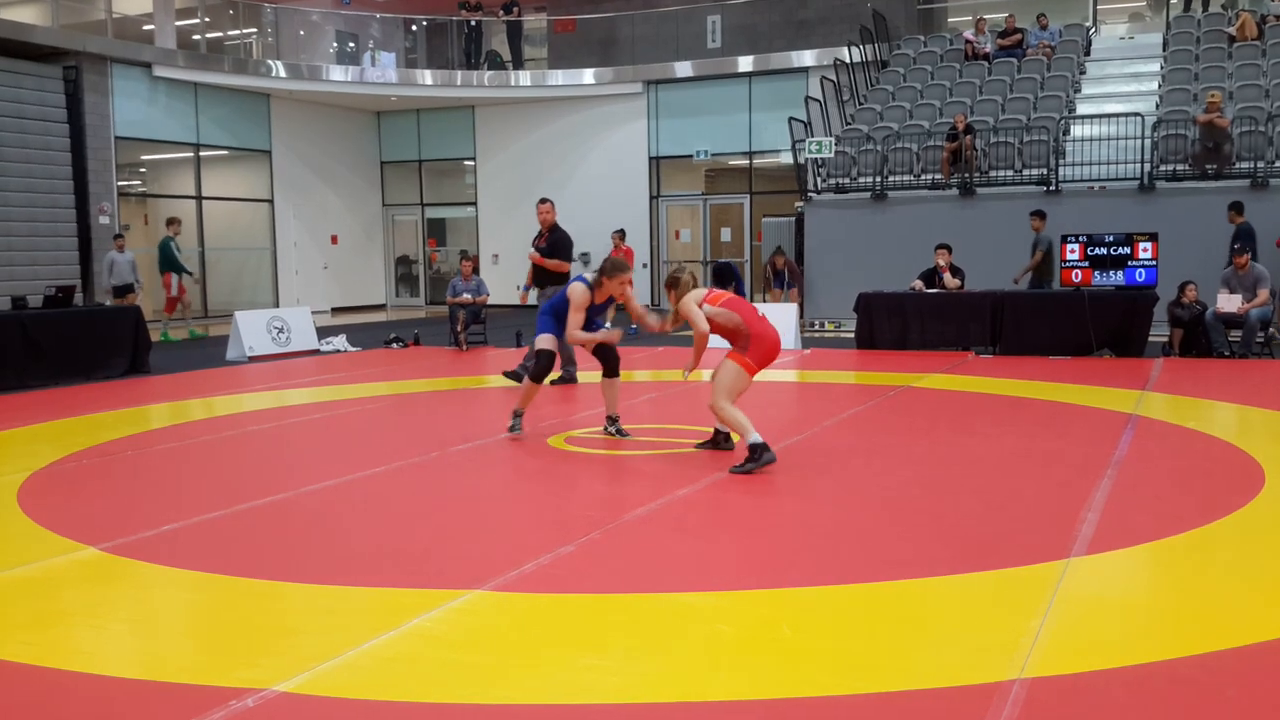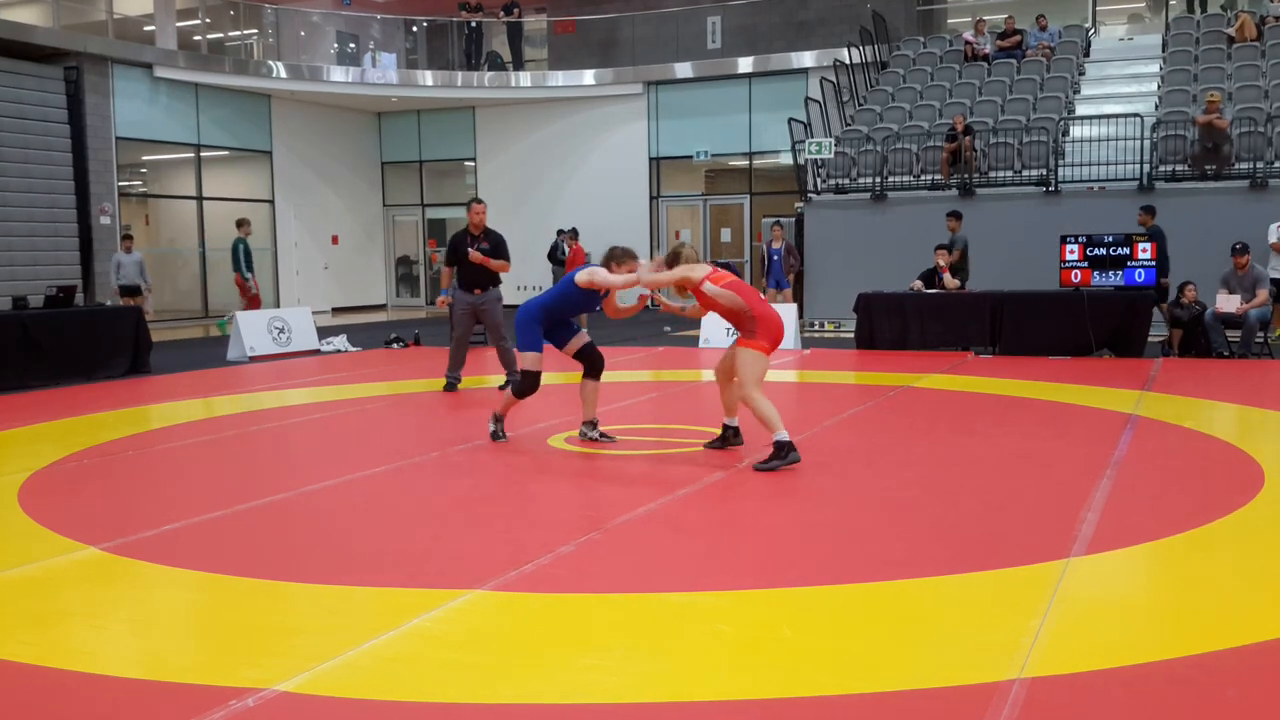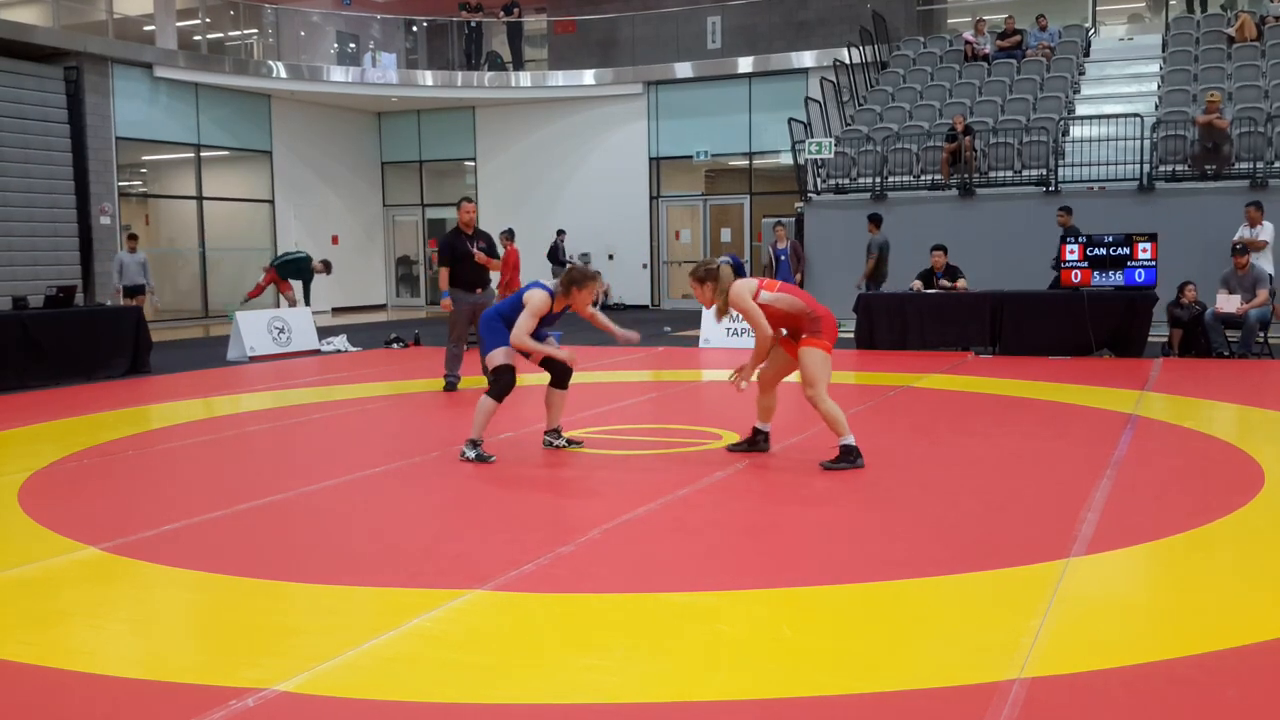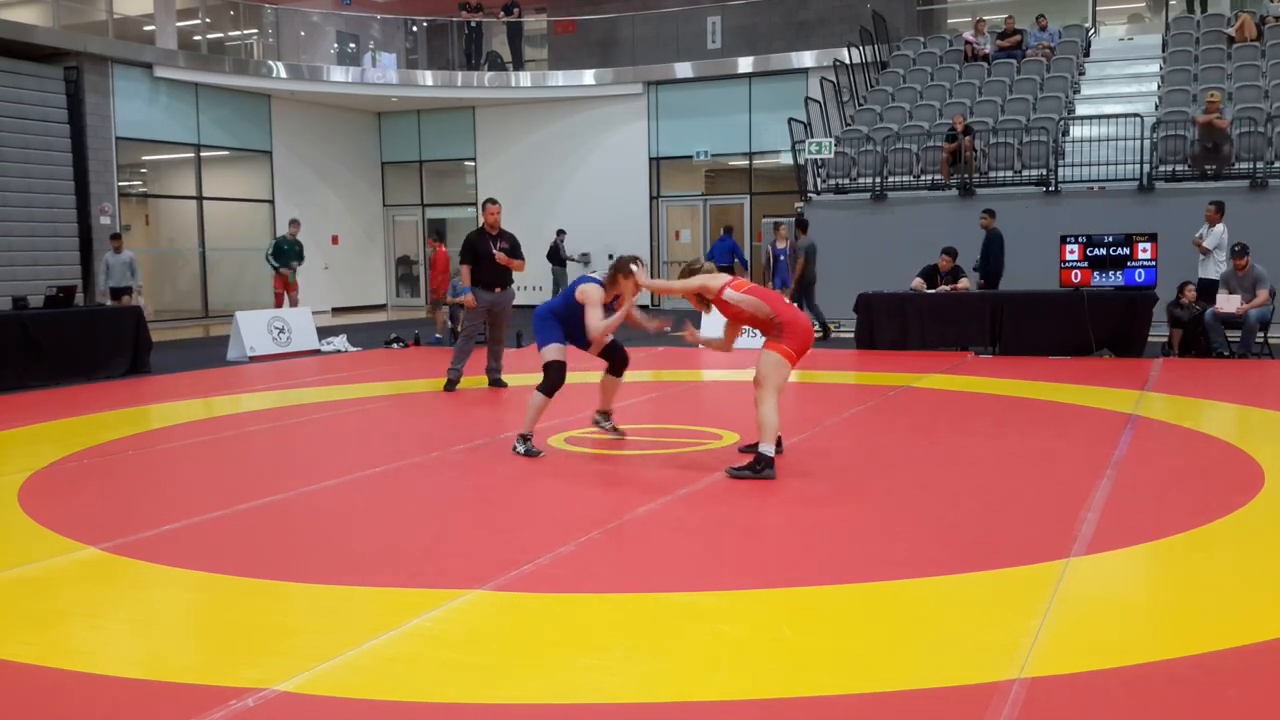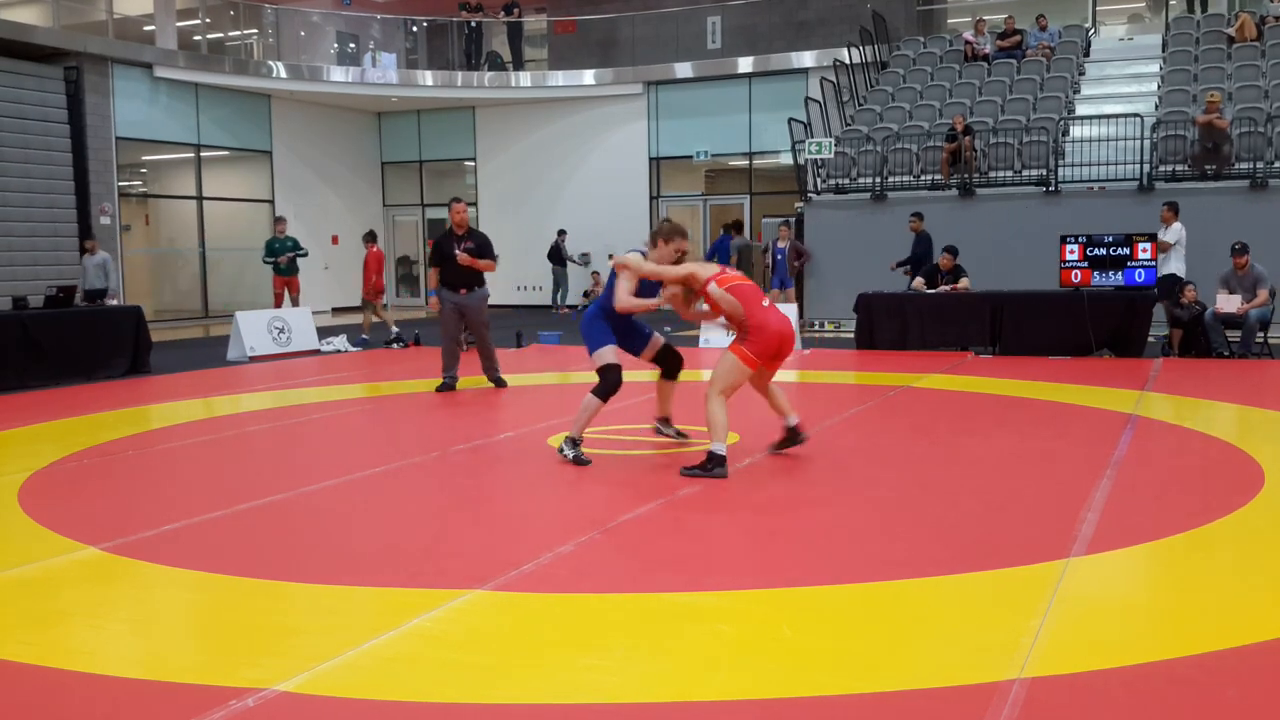
dt=1s
person 1, frame 1
left shoulder: (687, 301)
right shoulder: (709, 295)
left elbow: (703, 330)
left wrist: (695, 361)
left hip: (754, 340)
right hip: (768, 338)
left knee: (718, 404)
right knee: (720, 382)
left ankle: (759, 450)
right ankle: (721, 436)
person 1, frame 2
left shoulder: (688, 271)
right shoulder: (708, 275)
left elbow: (647, 281)
right elbow: (699, 310)
left wrist: (646, 269)
right wrist: (667, 305)
left hip: (759, 325)
right hip: (766, 323)
left knee: (748, 392)
right knee: (723, 373)
left ankle: (785, 448)
right ankle: (730, 432)
person 1, frame 3
left shoulder: (736, 292)
right shoulder: (743, 293)
left elbow: (765, 333)
right elbow: (774, 336)
left wrist: (750, 367)
right wrist: (751, 366)
left hip: (817, 324)
right hip: (802, 328)
left knee: (814, 393)
right knee: (766, 379)
left ankle: (851, 452)
right ankle: (759, 437)
person 1, frame 4
left shoulder: (709, 281)
right shoulder: (732, 303)
left elbow: (667, 287)
right elbow: (726, 344)
left wrist: (643, 281)
right wrist: (698, 339)
left hip: (788, 329)
right hip: (797, 327)
left knee: (765, 394)
right knee: (763, 386)
left ankle: (765, 462)
right ankle: (771, 441)
person 1, frame 5
left shoulder: (698, 270)
right shoulder: (721, 277)
left elbow: (654, 271)
left wrist: (626, 263)
left hip: (760, 332)
right hip: (783, 330)
left knee: (716, 394)
right knee: (761, 383)
left ankle: (717, 460)
right ankle: (793, 431)
person 2, frame 1
left shoulder: (621, 288)
right shoulder: (581, 291)
left elbow: (638, 313)
right elbow: (571, 335)
left wrist: (653, 323)
right wrist: (602, 337)
left hip: (585, 319)
right hip: (552, 317)
left knee: (612, 359)
right knee: (544, 365)
left ankle: (612, 421)
right ankle: (518, 414)
person 2, frame 2
left shoulder: (607, 284)
right shoulder: (596, 274)
left elbow: (614, 312)
right elbow: (622, 283)
left wrist: (639, 305)
left hip: (557, 321)
right hip: (531, 318)
left knee: (595, 362)
right knee: (530, 382)
left ankle: (588, 426)
right ankle: (498, 417)
person 2, frame 3
left shoulder: (569, 295)
right shoulder: (541, 298)
left elbow: (591, 314)
right elbow: (517, 339)
left wrist: (617, 331)
right wrist: (554, 351)
left hip: (521, 327)
right hip: (495, 324)
left knee: (562, 370)
right knee: (504, 381)
left ankle: (552, 434)
right ankle: (472, 445)
person 2, frame 4
left shoulder: (619, 289)
right shoulder: (595, 291)
left elbow: (629, 311)
right elbow: (596, 333)
left wrist: (649, 324)
right wrist: (625, 309)
left hip: (574, 322)
right hip: (549, 320)
left knee: (619, 358)
right knee: (555, 377)
left ankle: (603, 415)
right ankle: (523, 439)
person 2, frame 5
left shoulder: (661, 268)
right shoulder: (635, 261)
right elbow: (621, 304)
right wrist: (658, 301)
left hip: (624, 324)
right hip: (599, 322)
left knee: (673, 361)
right knee: (611, 381)
left ankle: (663, 422)
right ankle: (571, 442)
person 3, frame 1
left shoulder: (561, 237)
right shoulder: (538, 237)
left elbow: (564, 266)
left wrist: (540, 260)
right wrist: (526, 288)
left hip: (555, 291)
right hip: (546, 291)
left ankle: (524, 371)
right ankle: (569, 372)
person 3, frame 2
left shoulder: (495, 238)
right shoulder: (457, 239)
left elbow: (505, 267)
right elbow: (448, 268)
left wrist: (483, 260)
right wrist: (444, 292)
left hip: (490, 295)
right hip: (464, 295)
left knee: (499, 337)
right knee: (459, 339)
left ankle: (513, 375)
right ankle: (452, 378)
person 3, frame 3
left shoulder: (485, 237)
right shoulder: (449, 239)
left elbow: (498, 265)
right elbow: (443, 269)
left wrist: (486, 260)
right wrist: (445, 295)
left hip: (485, 293)
right hip: (460, 295)
right knee: (456, 338)
right ankle: (451, 377)
person 3, frame 4
left shoulder: (510, 238)
right shoulder: (473, 238)
left elbow: (521, 266)
right elbow: (465, 267)
left wrist: (507, 261)
right wrist: (467, 291)
left hip: (504, 294)
right hip: (480, 293)
left knee: (498, 337)
right knee: (468, 333)
left ankle: (494, 375)
right ankle: (454, 374)
person 3, frame 5
left shoulder: (480, 238)
right shoulder: (441, 240)
left elbow: (492, 265)
right elbow: (433, 269)
left wrist: (471, 261)
right wrist: (432, 293)
left hip: (474, 294)
right hip: (449, 295)
left knee: (483, 336)
right knee: (449, 339)
left ankle: (493, 374)
right ankle: (449, 379)
